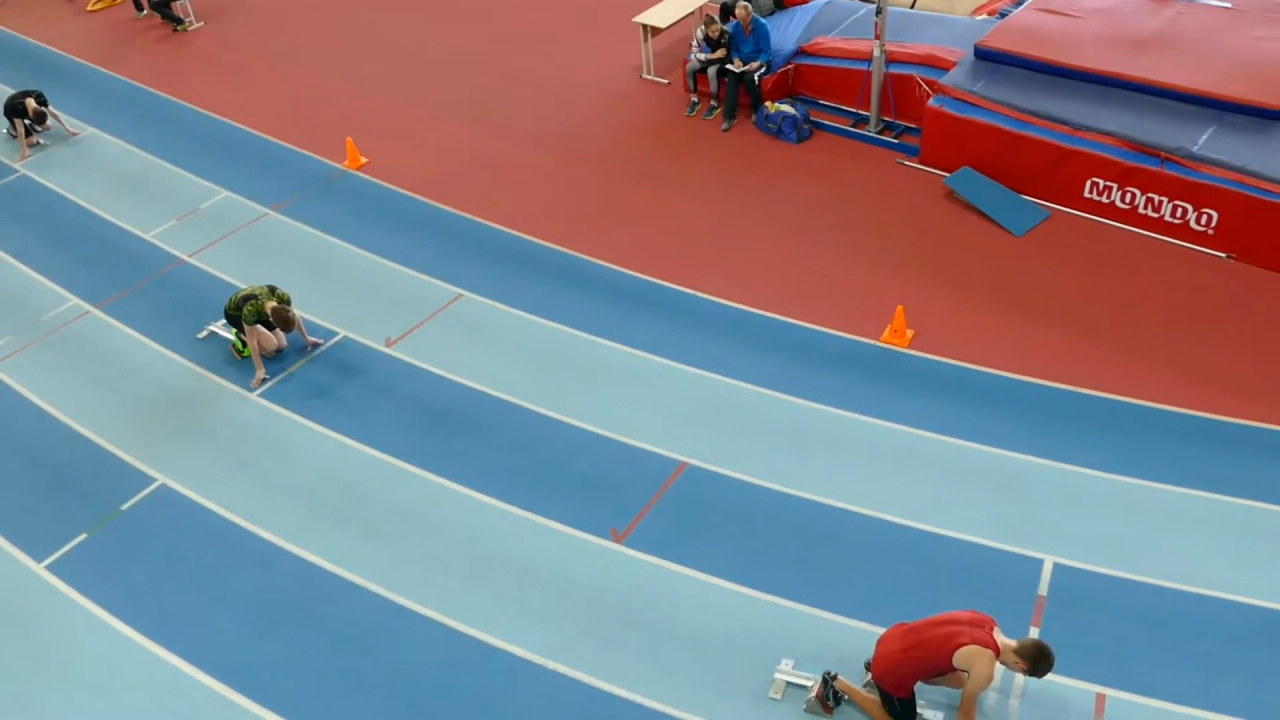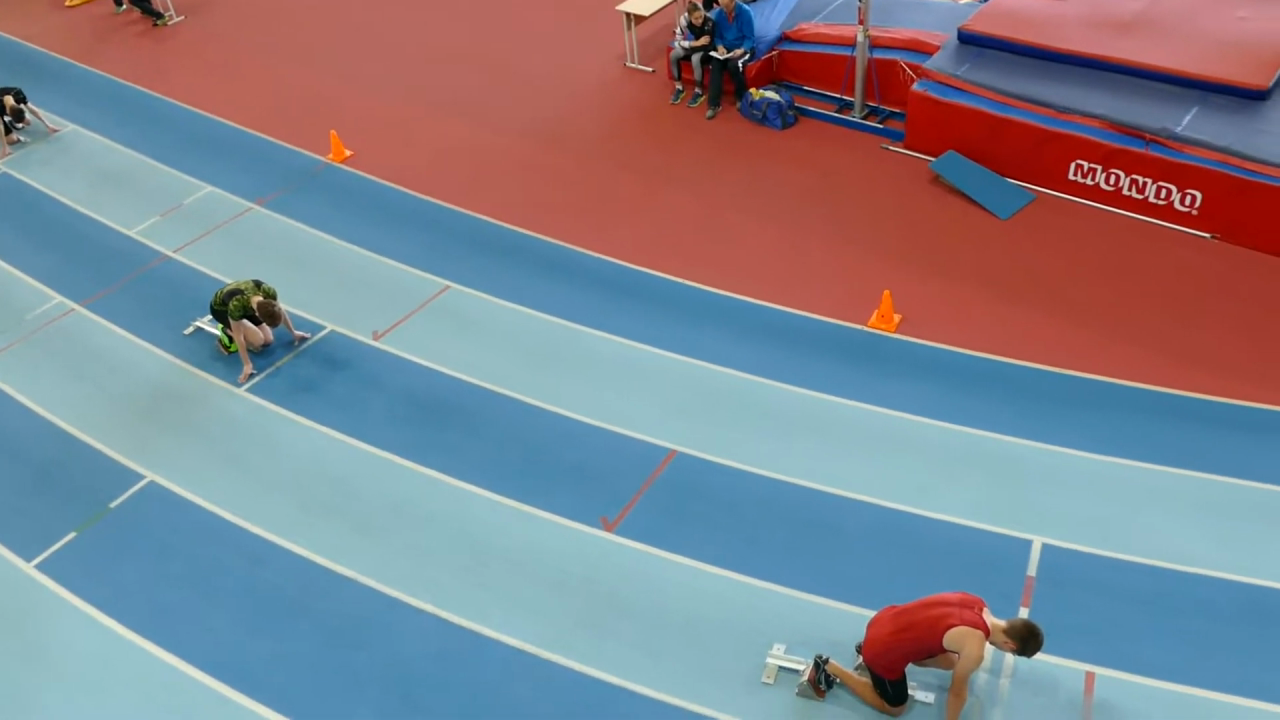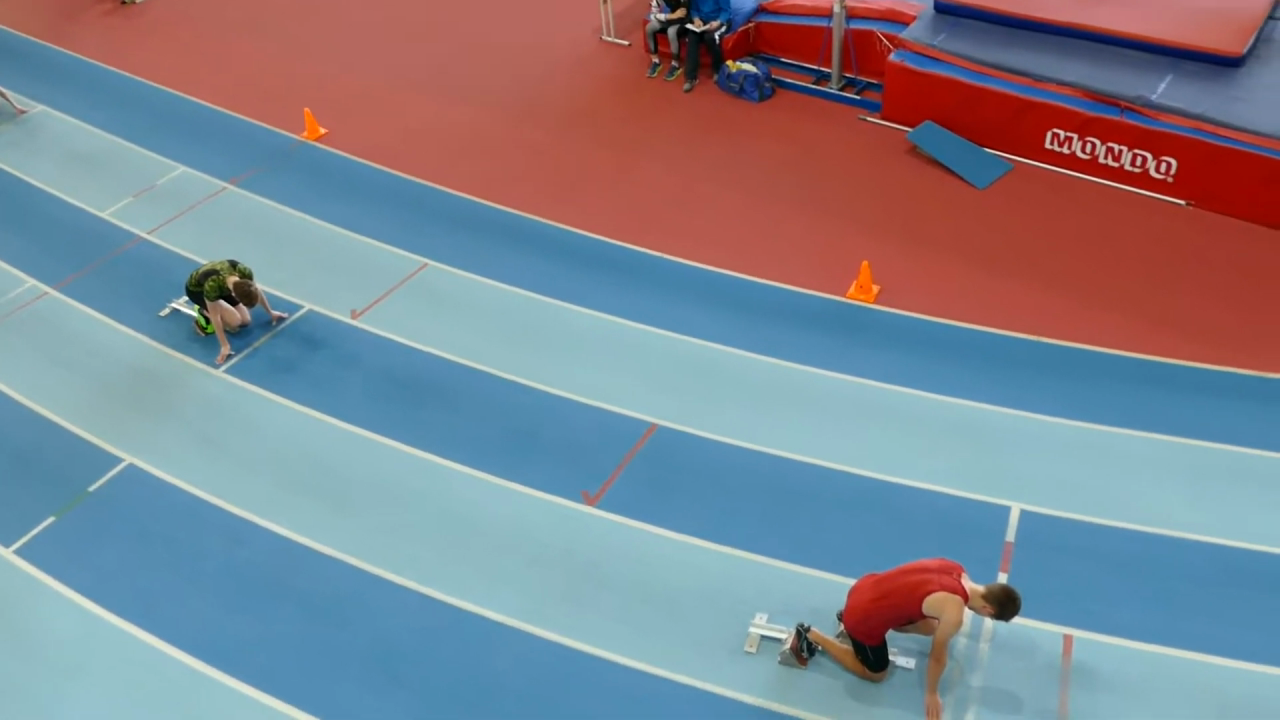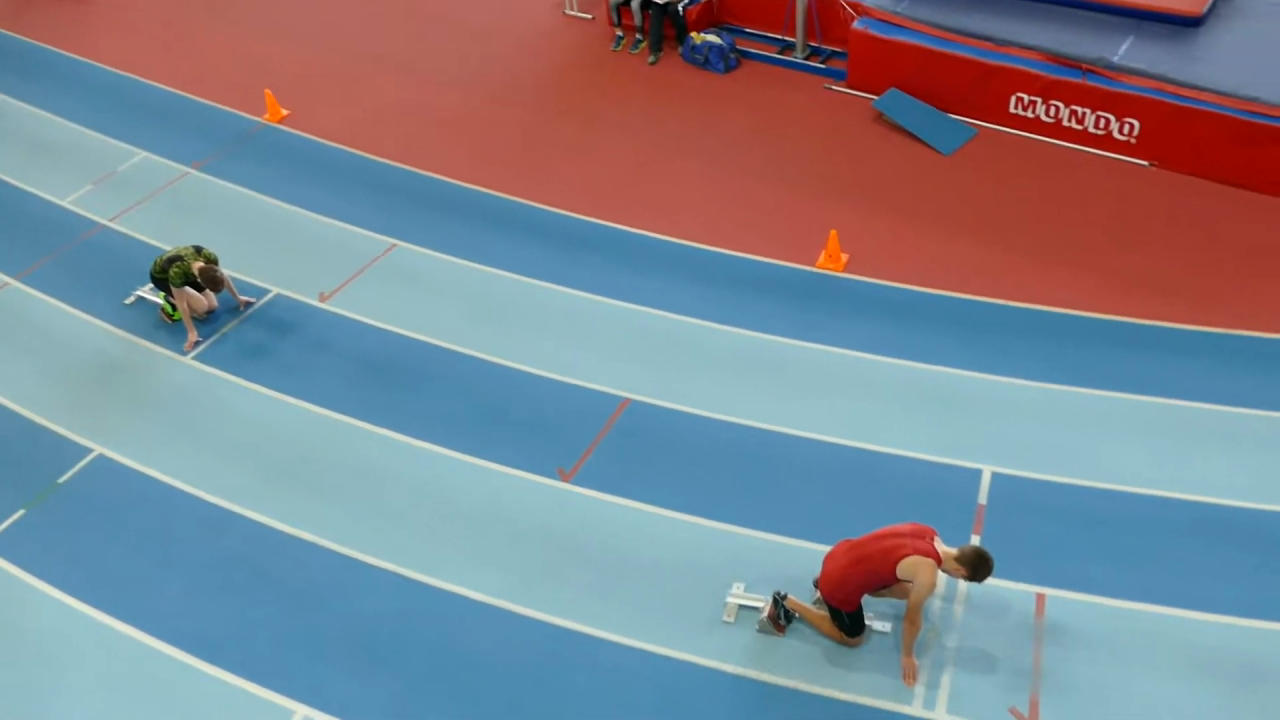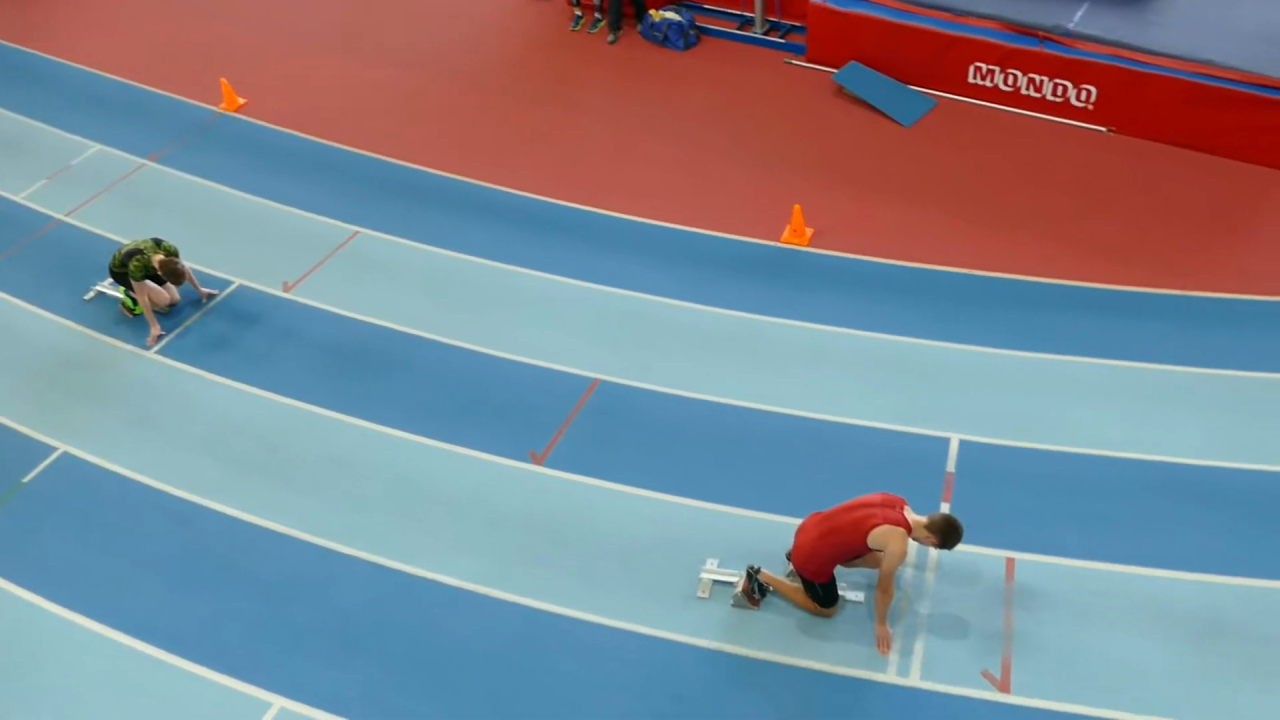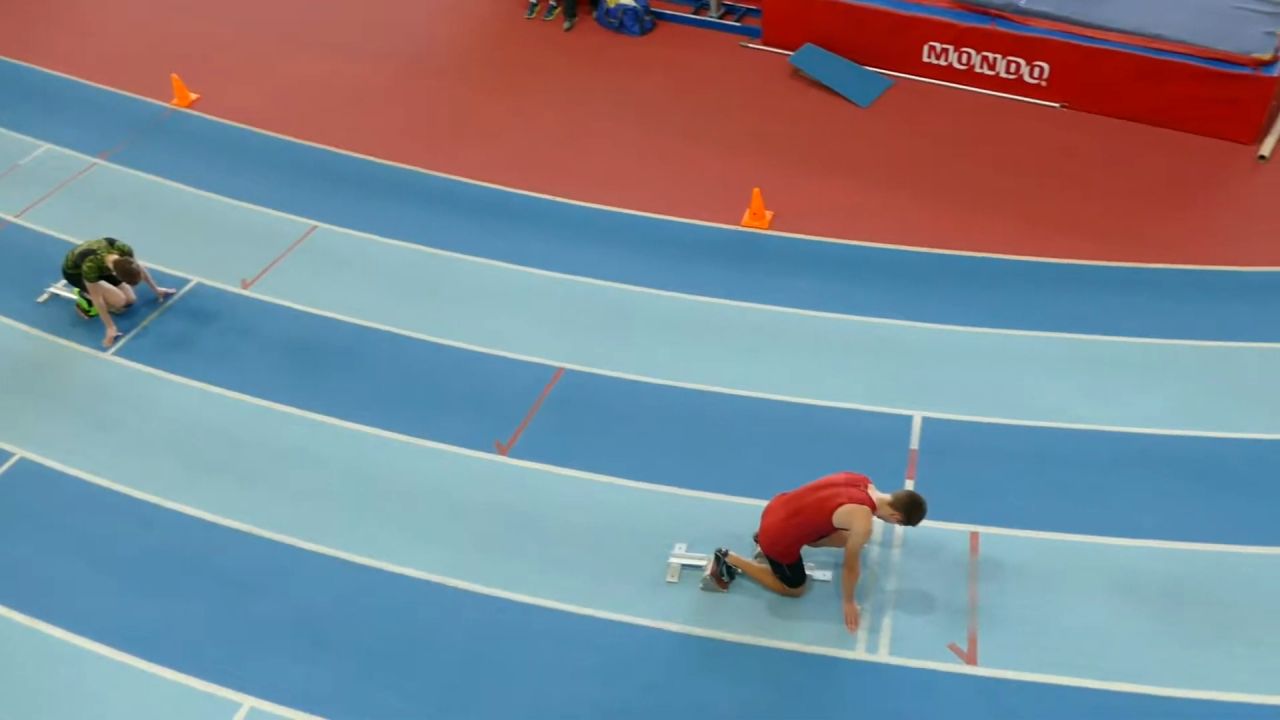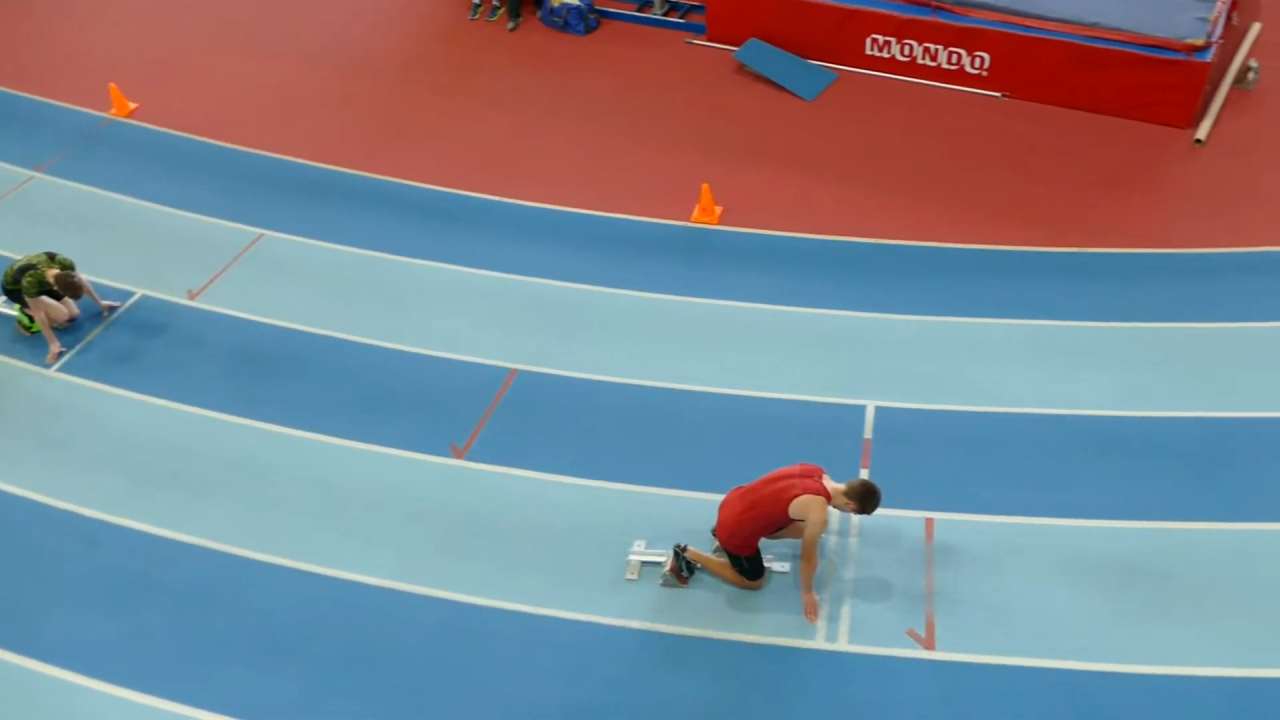
dt=0.3s
person 1, frame 1
left shoulder: (989, 624)
right shoulder: (985, 668)
left wrist: (969, 682)
left hip: (895, 637)
right hip: (892, 668)
left knee: (958, 680)
right ankle: (838, 685)
person 1, frame 2
left shoulder: (979, 605)
right shoulder: (975, 648)
right elbow: (957, 691)
left wrist: (959, 664)
left hip: (886, 619)
right hip: (882, 650)
left knee: (950, 662)
right ankle: (829, 668)
person 1, frame 3
left shoulder: (958, 571)
right shoulder: (954, 613)
right elbow: (937, 657)
left wrist: (939, 629)
right wrist: (931, 694)
left hip: (866, 587)
right hip: (863, 616)
left knee: (929, 627)
right knee: (876, 674)
right ankle: (810, 636)
person 1, frame 4
left shoulder: (930, 535)
right shoulder: (927, 576)
right elbow: (912, 620)
left wrist: (914, 593)
right wrist: (907, 656)
left hip: (841, 554)
right hip: (839, 583)
left knee: (904, 590)
right knee: (853, 639)
right ankle: (787, 604)
person 1, frame 5
left shoulder: (900, 504)
right shoulder: (898, 545)
right elbow: (884, 589)
left wrist: (887, 562)
right wrist: (881, 624)
left hip: (812, 526)
right hip: (811, 556)
left knee: (876, 560)
right knee: (827, 609)
right ankle: (761, 577)
person 1, frame 6
left shoulder: (864, 482)
right shoulder: (863, 522)
right elbow: (850, 567)
left wrist: (853, 542)
right wrist: (849, 602)
left hip: (778, 507)
right hip: (778, 538)
left knee: (842, 538)
right knee: (795, 589)
right ankle: (729, 560)
person 1, frame 7
left shoulder: (819, 473)
right shoulder: (818, 513)
right elbow: (808, 557)
left wrist: (811, 532)
right wrist: (808, 593)
left hip: (734, 501)
right hip: (735, 530)
left knee: (799, 530)
right knee: (754, 582)
right ankle: (688, 555)
